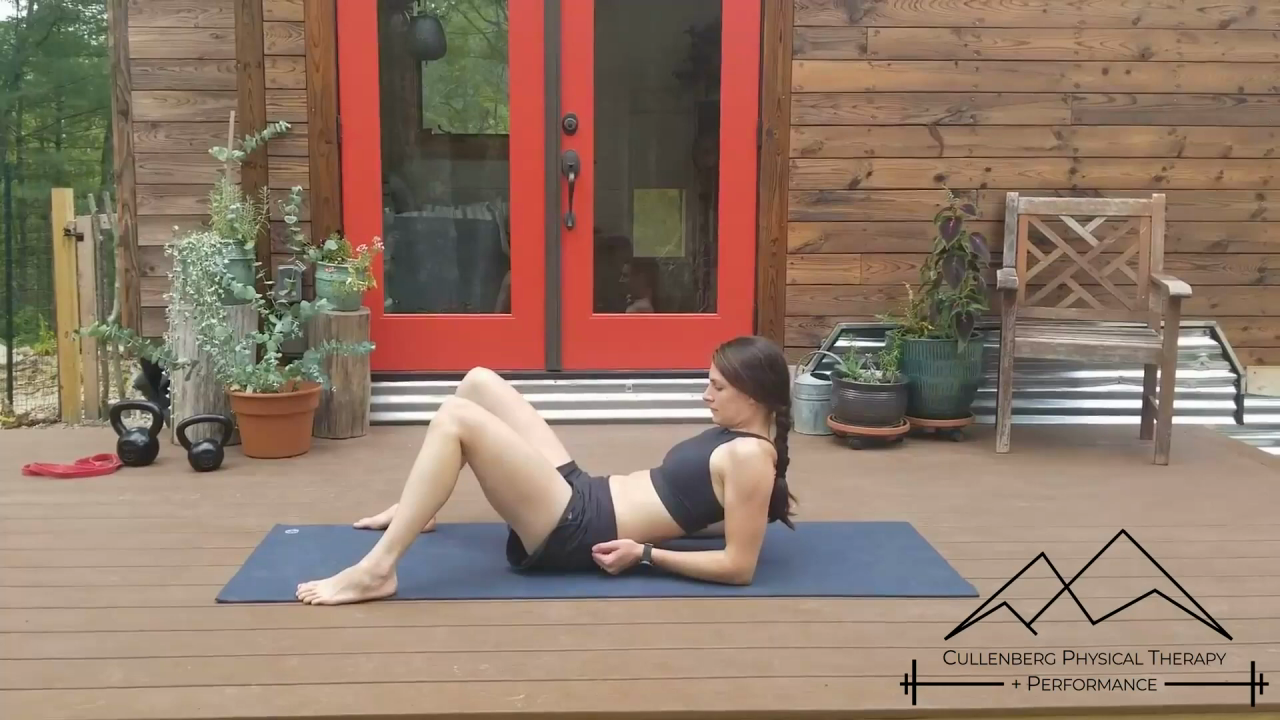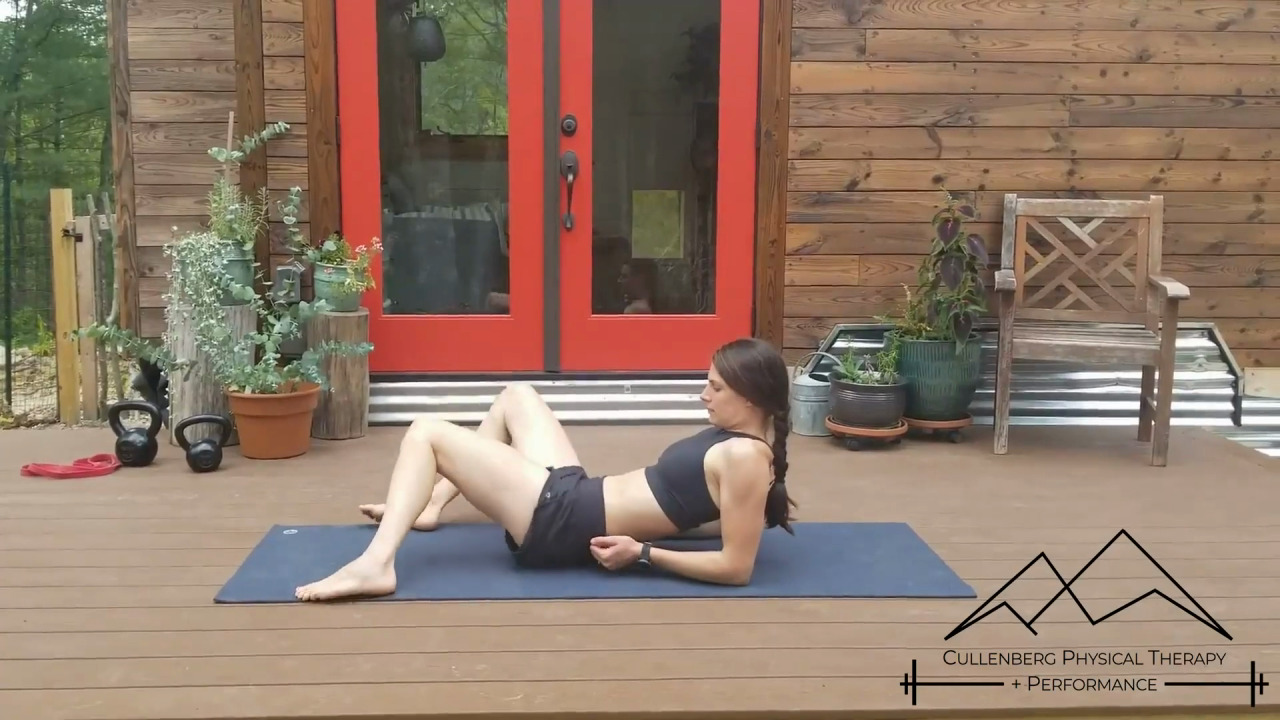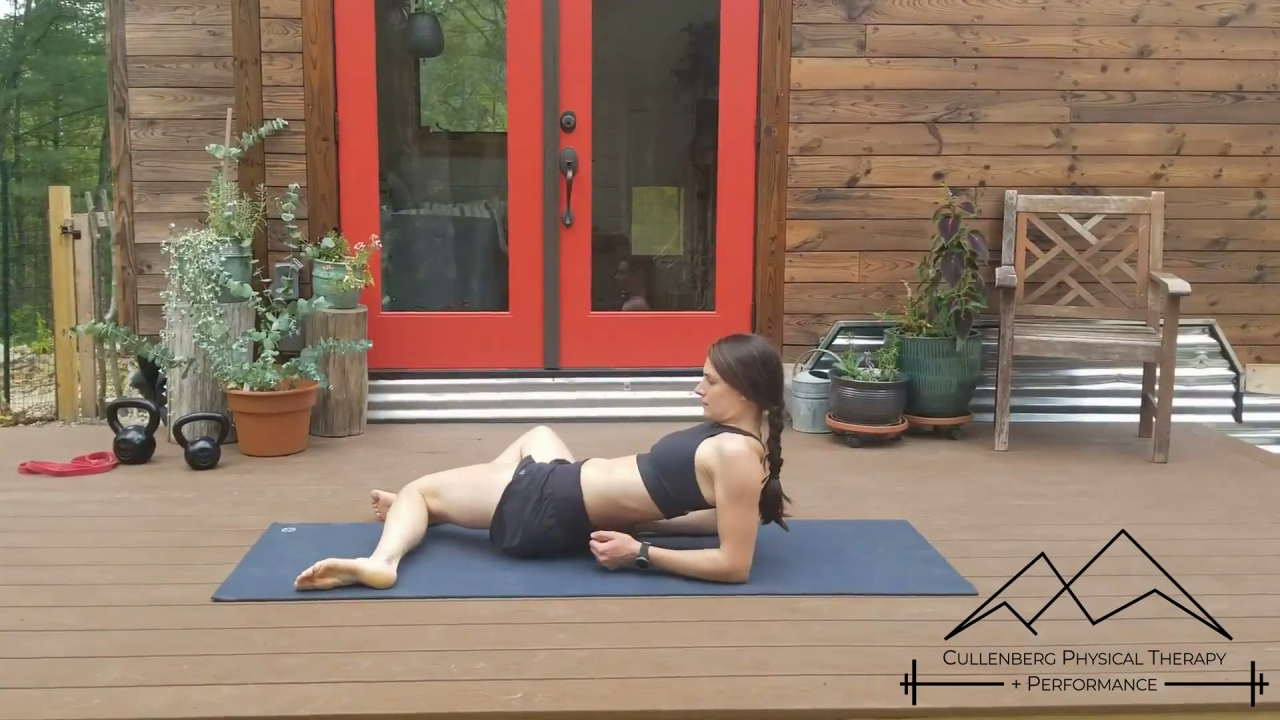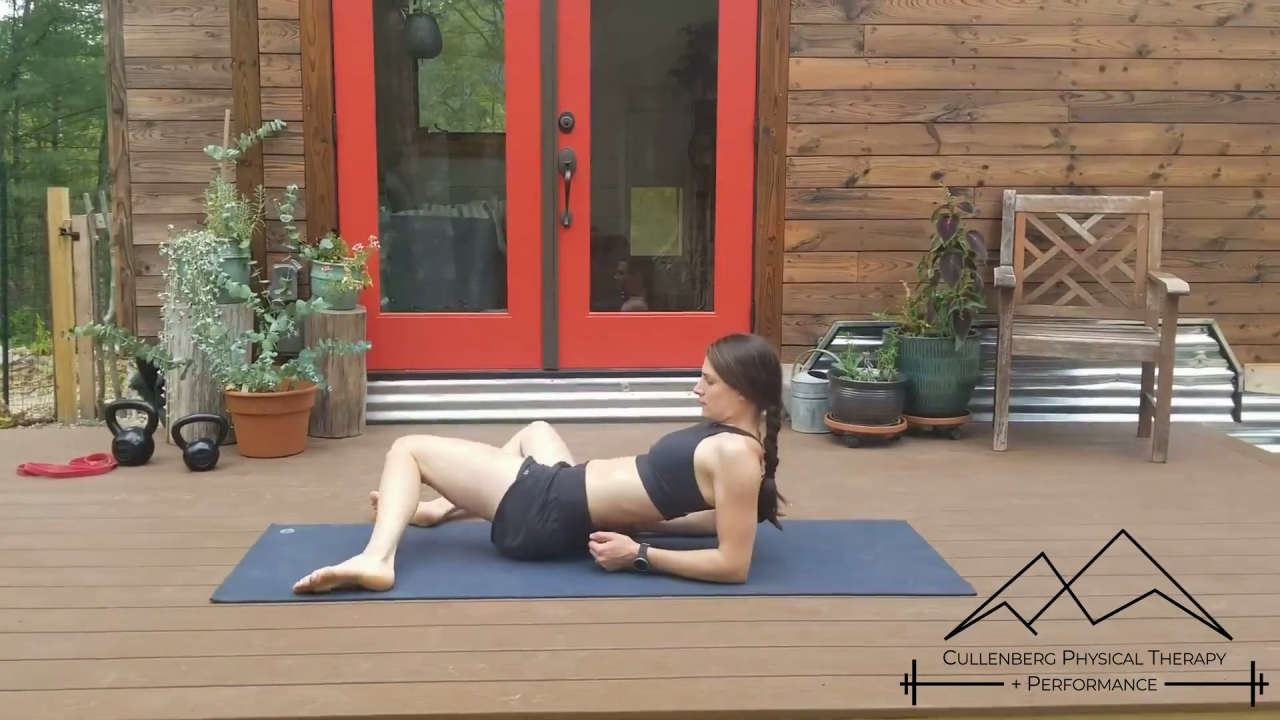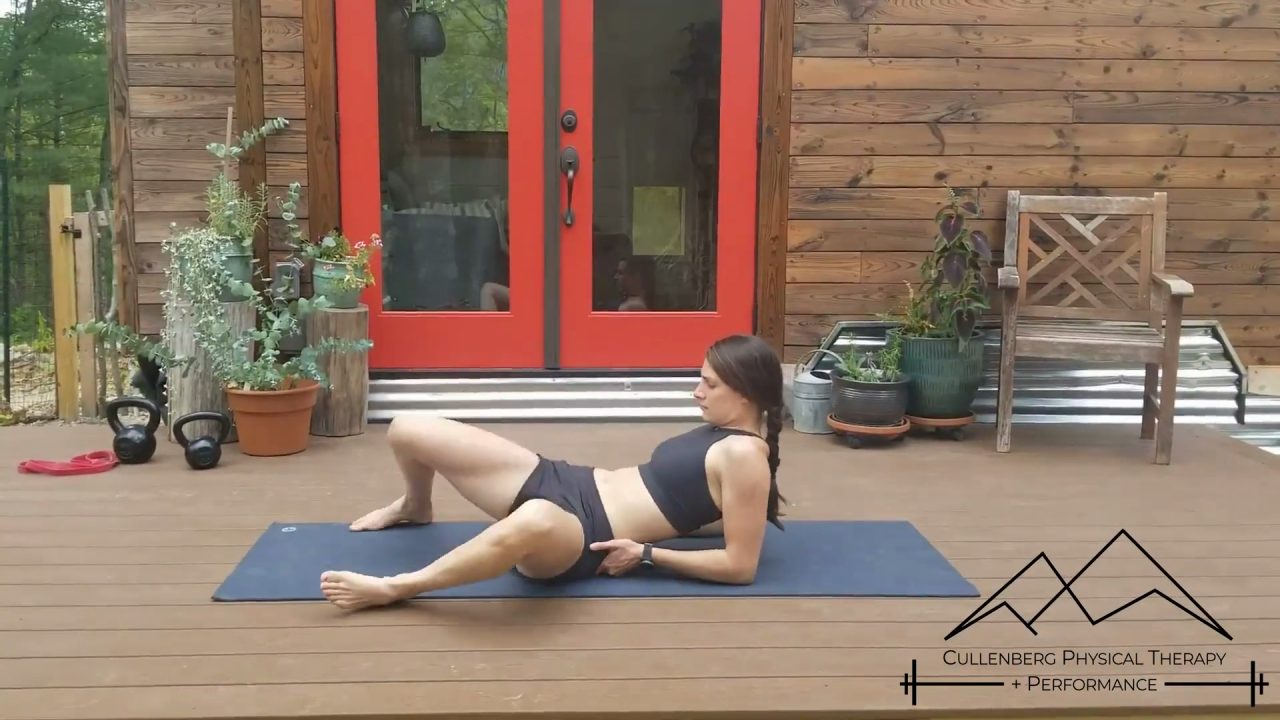
dt=1s
person 1, frame 1
left shoulder: (751, 458)
right shoulder: (732, 436)
left elbow: (739, 567)
right elbow: (706, 512)
left wrist: (646, 554)
left hip: (576, 532)
right hip: (580, 496)
left knee: (455, 419)
right knee: (478, 382)
left ankle: (376, 571)
right ankle: (416, 506)
person 1, frame 2
left shoulder: (744, 459)
right shoulder: (735, 439)
left elbow: (736, 567)
right elbow: (712, 517)
left wrist: (642, 552)
left hip: (560, 521)
right hip: (576, 495)
left knee: (425, 433)
right knee: (517, 395)
left ankle: (375, 565)
right ankle: (429, 504)
person 1, frame 3
left shoulder: (736, 455)
right shoulder: (731, 439)
left elbow: (734, 565)
right elbow: (721, 517)
left wrist: (641, 553)
right wrist: (640, 518)
left knee: (418, 489)
right knee: (538, 435)
right ankle: (437, 510)
person 1, frame 4
left shoulder: (736, 454)
right shoulder: (727, 436)
left elbow: (734, 565)
right elbow: (715, 516)
left wrist: (640, 554)
right wrist: (636, 518)
left hip: (545, 510)
right hip: (565, 492)
left knee: (408, 447)
right knee: (534, 431)
right ankle: (444, 503)
person 1, frame 5
left shoulder: (744, 455)
right shoulder: (718, 433)
left elbow: (740, 566)
right elbow: (701, 509)
left wrist: (646, 553)
left hip: (581, 529)
left knee: (532, 523)
right knee: (406, 431)
left ankle: (395, 588)
right ankle: (416, 507)
